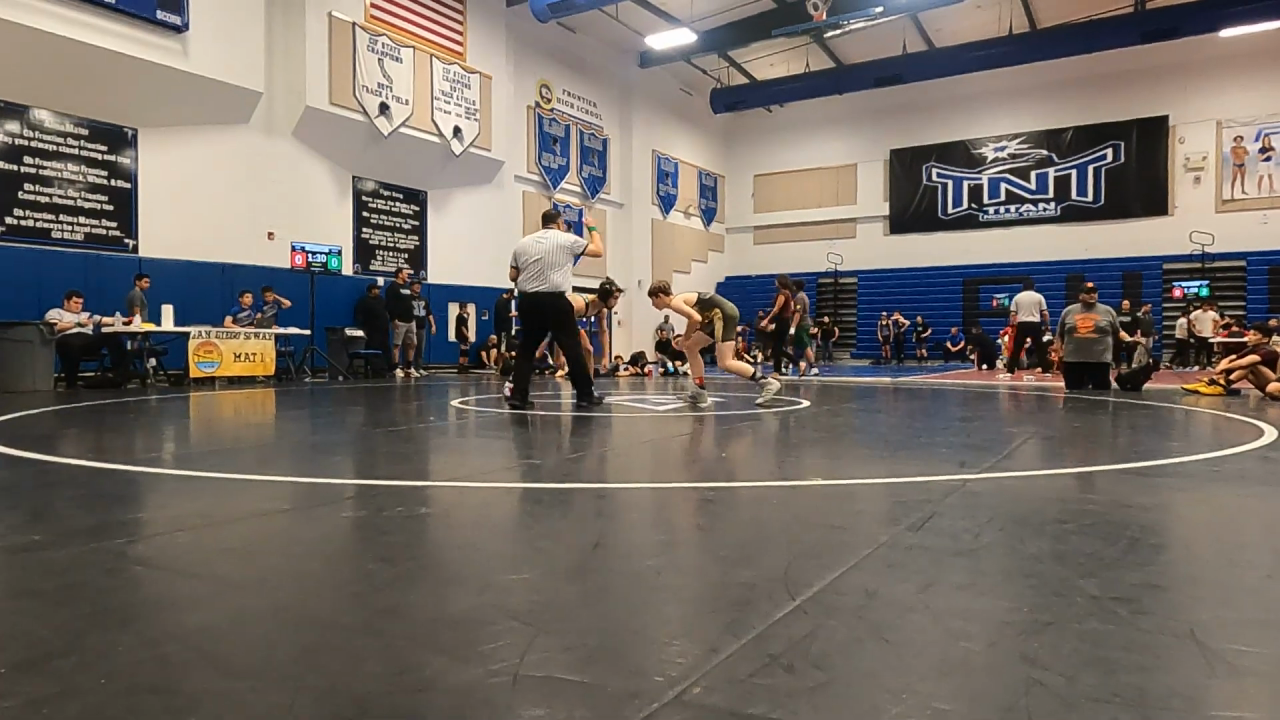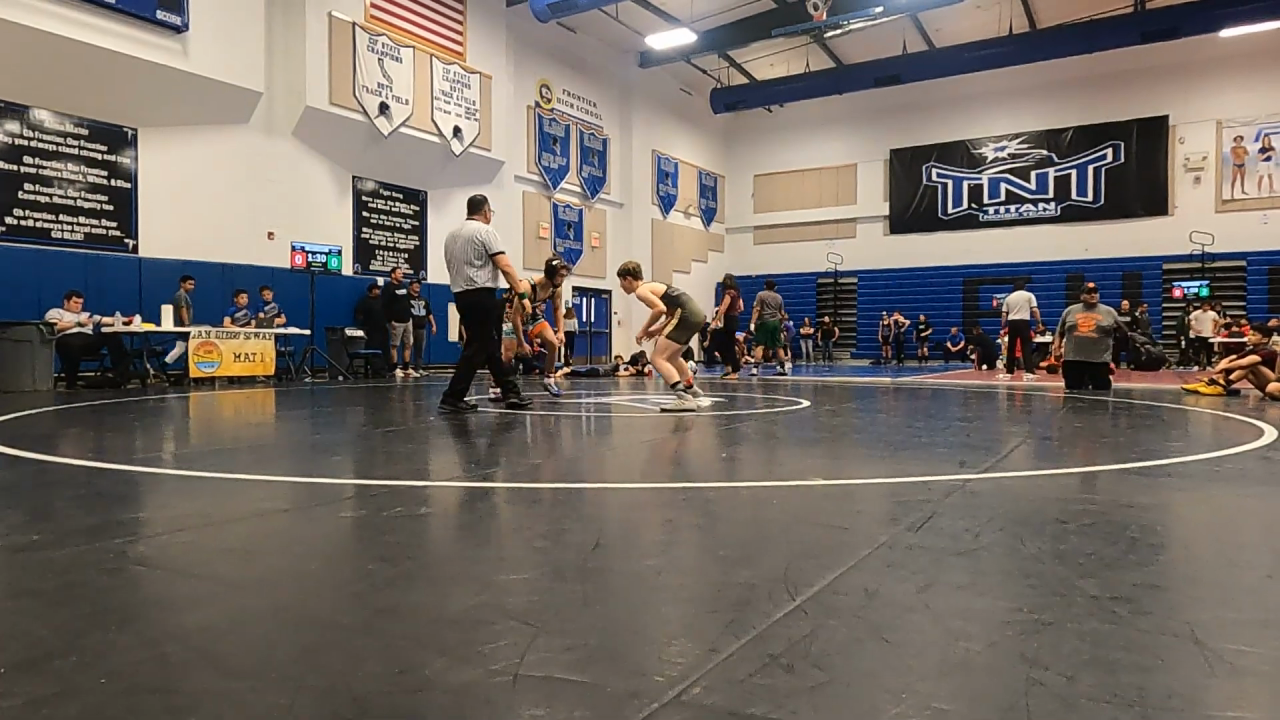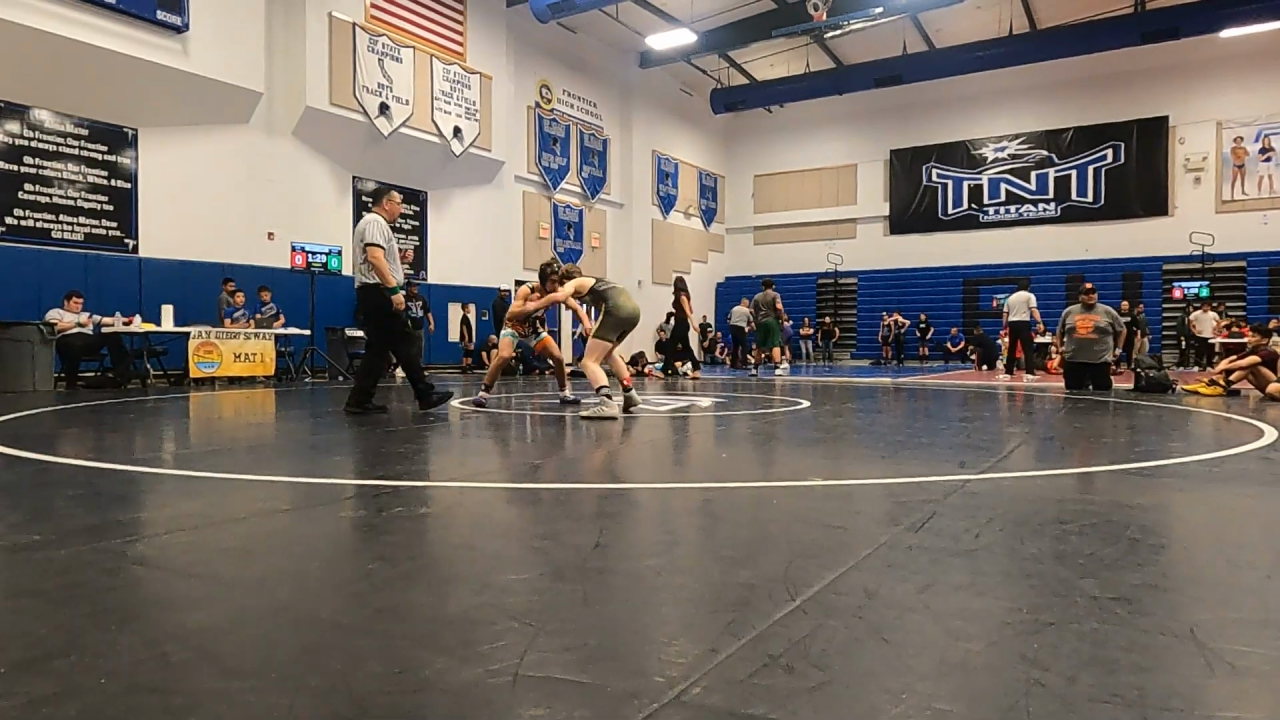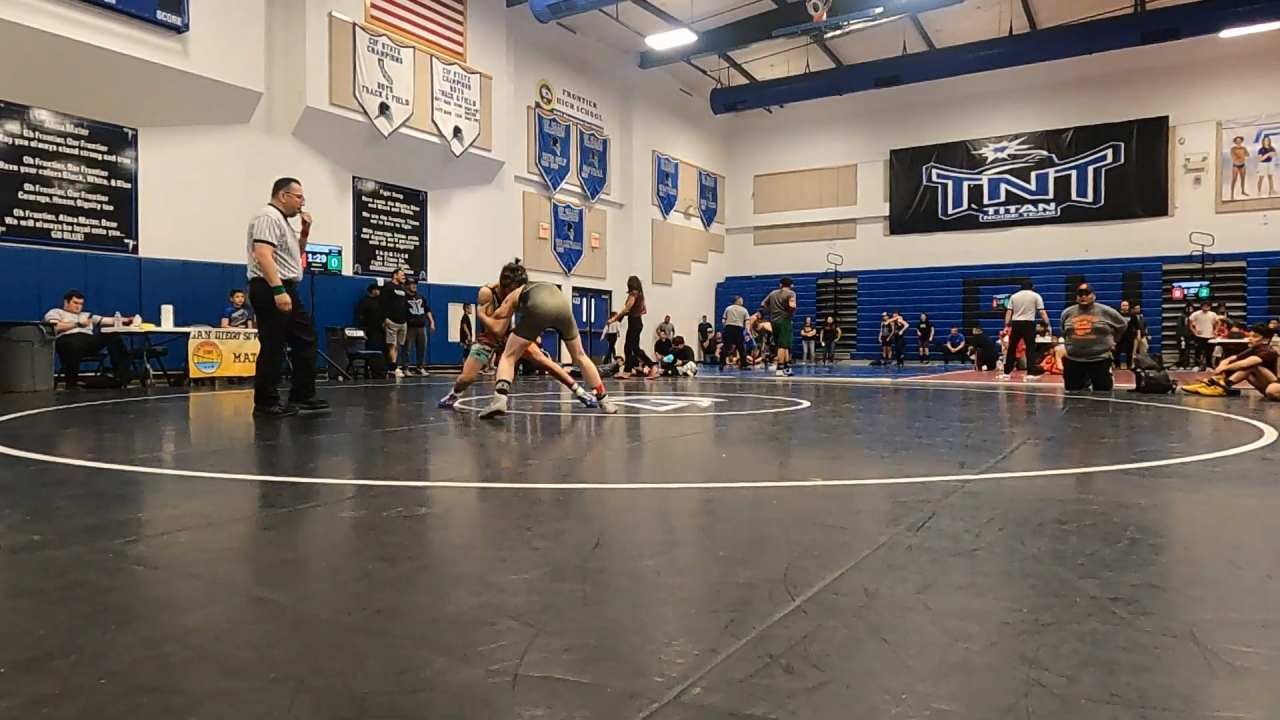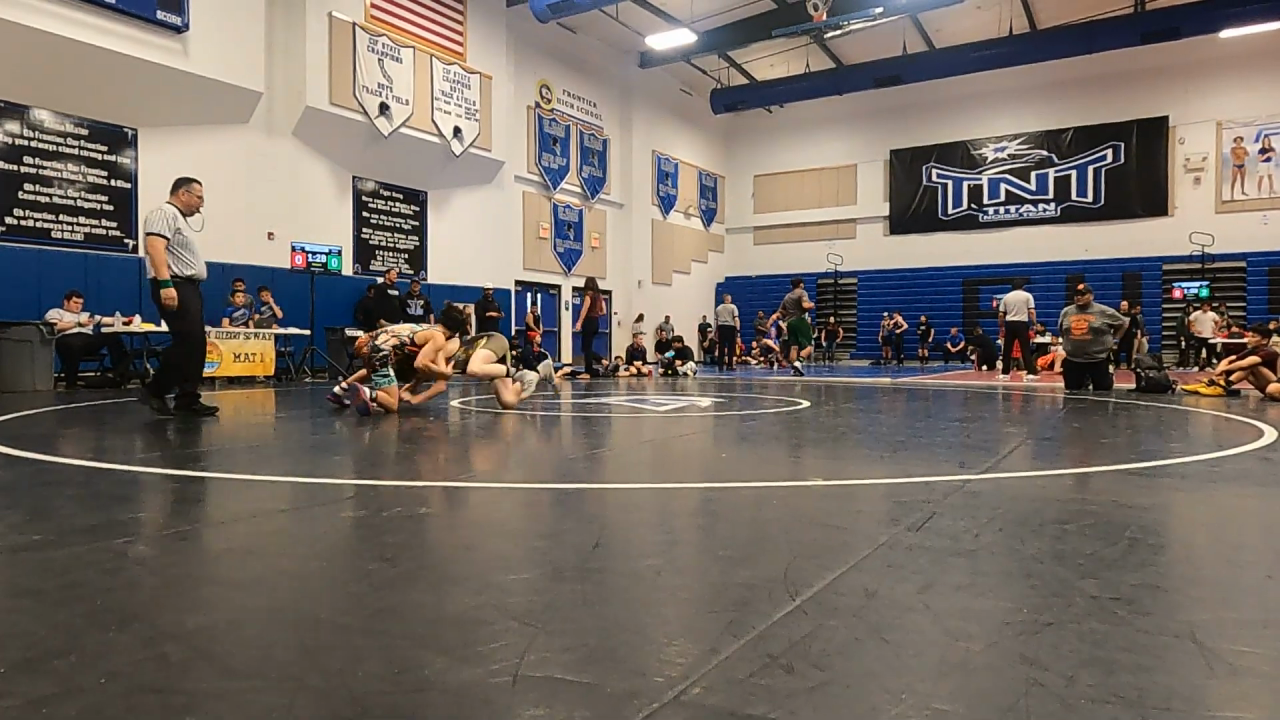
dt=0.7s
person 1, frame 1
left shoulder: (523, 243)
right shoulder: (567, 239)
left elbow: (512, 277)
right elbow: (598, 251)
right wrist: (592, 229)
left hip: (528, 300)
right hip: (555, 300)
left knee: (527, 349)
right knee: (572, 347)
left ankle: (518, 395)
right ankle: (585, 395)
person 1, frame 2
left shoulder: (452, 235)
right shoulder: (485, 232)
left elbow: (451, 267)
right elbow: (505, 266)
right wrist: (522, 295)
left hip: (461, 296)
right hip: (481, 296)
left knee: (489, 346)
right knee: (478, 347)
left ankle: (511, 393)
right ankle: (452, 397)
person 1, frame 3
left shoulder: (373, 223)
right shoulder: (375, 223)
right elbow: (375, 258)
left wrist: (399, 259)
right wrist: (395, 290)
left hip: (374, 294)
right hip: (378, 293)
left knee: (378, 349)
right knee: (404, 344)
left ankle: (359, 400)
right ankle: (426, 396)
person 1, frame 4
left shoulder: (282, 220)
right shoulder: (268, 217)
left elbow: (294, 255)
right elbow: (263, 255)
left wrist: (304, 232)
right wrist: (278, 290)
left hip: (284, 290)
right hip: (271, 290)
left knee: (305, 340)
right knee: (274, 347)
left ankle: (303, 395)
right ankle: (266, 403)
person 1, frame 5
left shoulder: (179, 218)
right shoulder: (165, 214)
right elbow: (155, 248)
right wrist: (165, 285)
left hip: (186, 290)
right hip: (174, 289)
left knee: (195, 343)
right knee: (188, 341)
left ankle: (186, 401)
right ankle: (155, 392)
